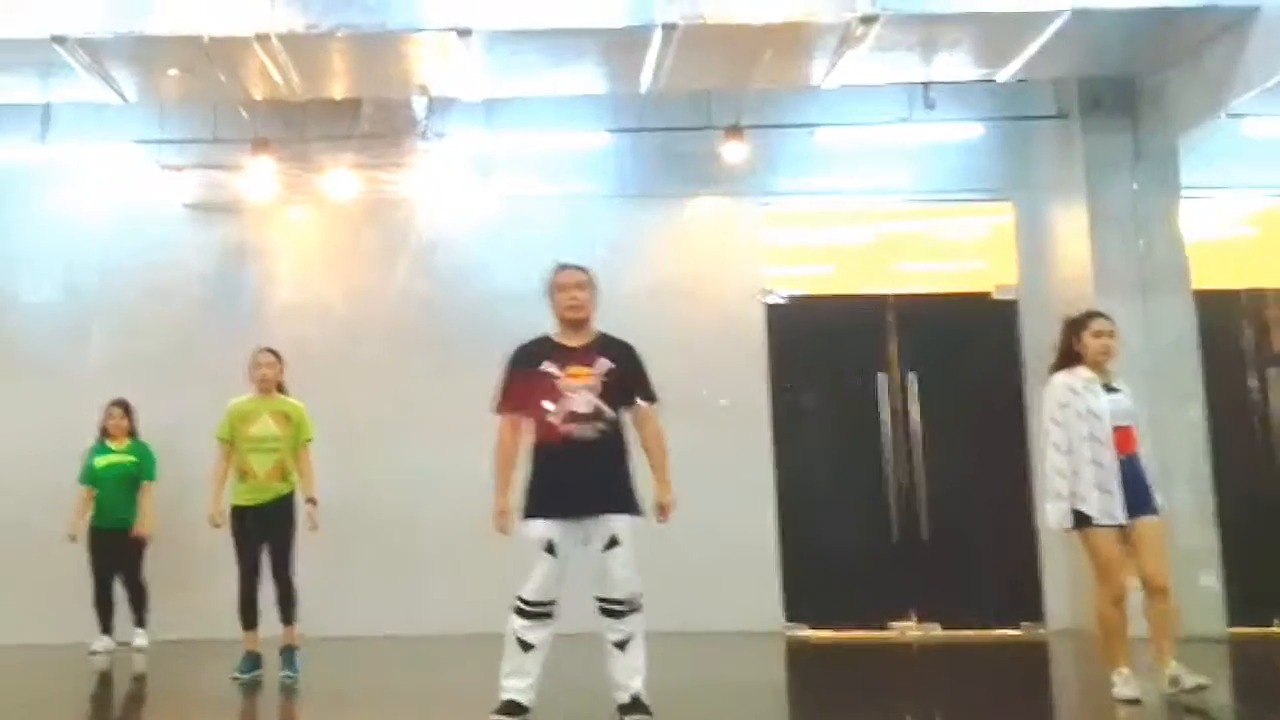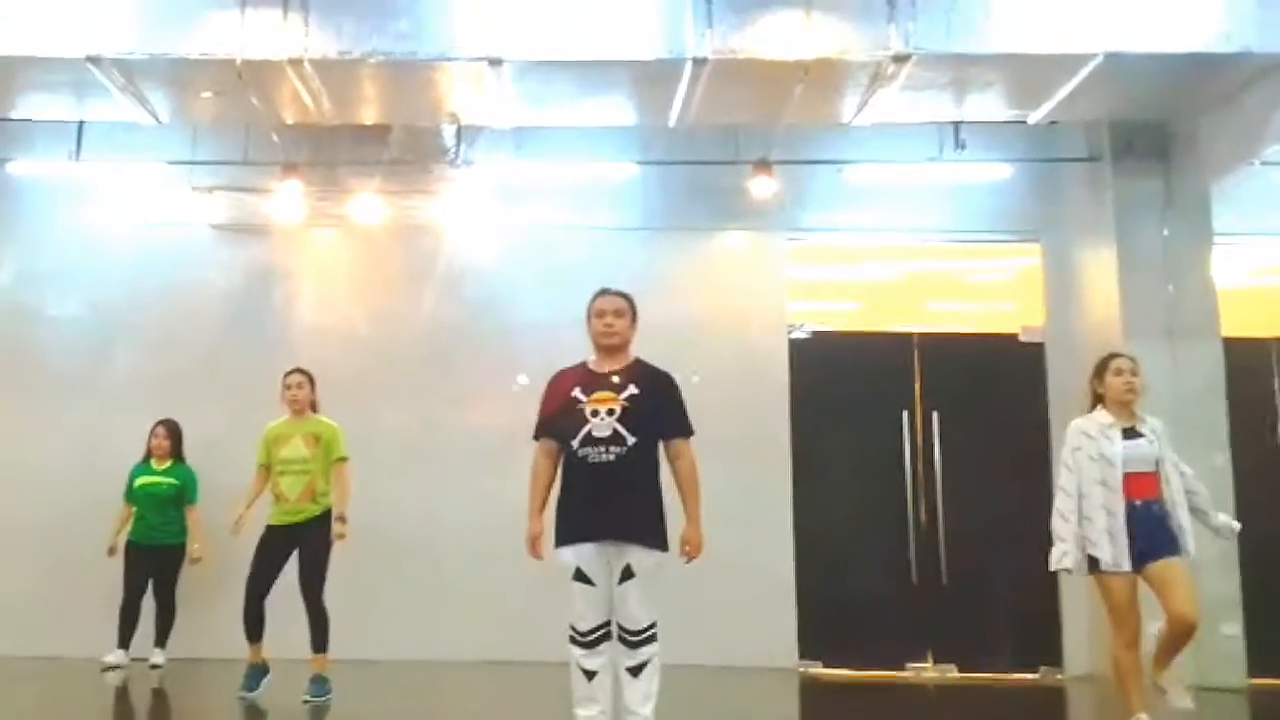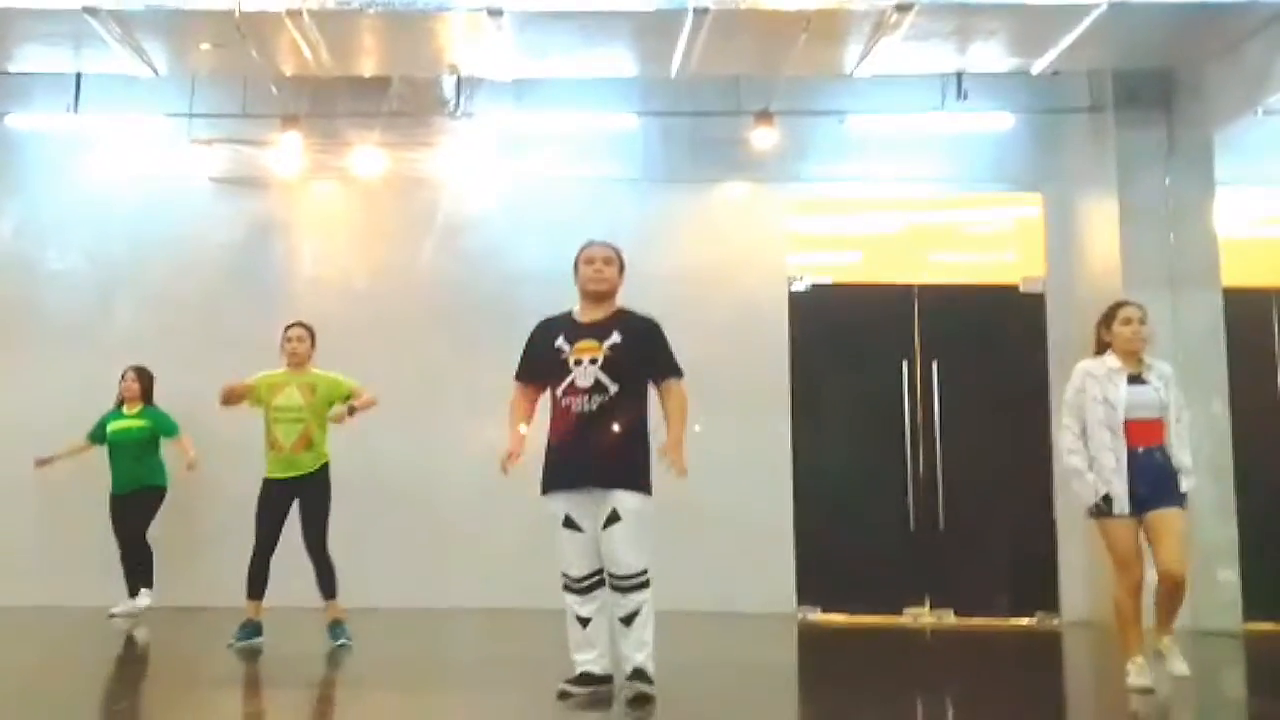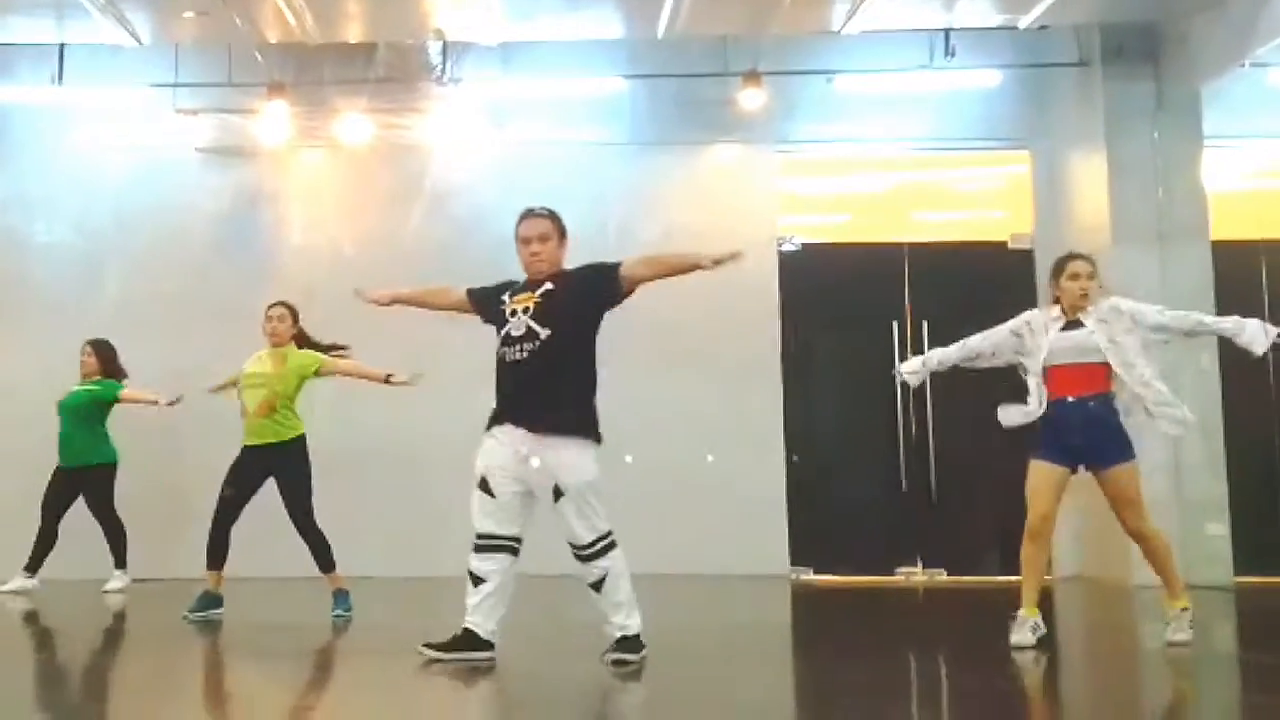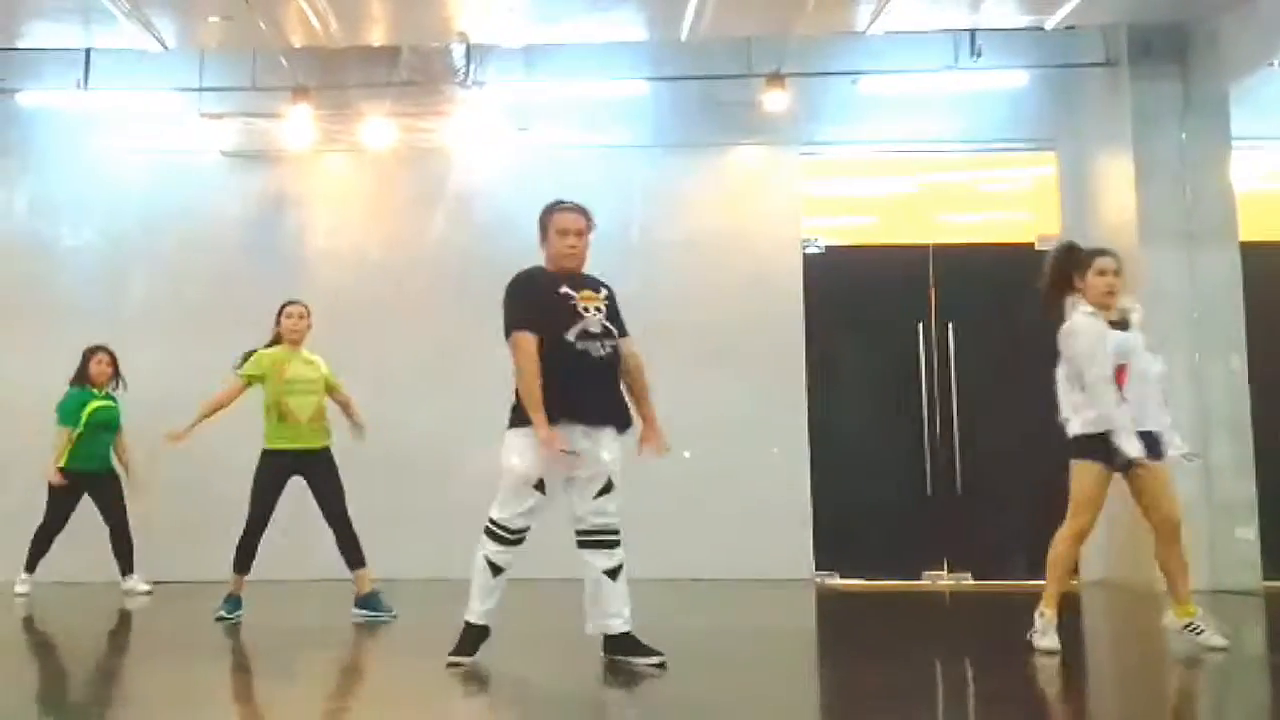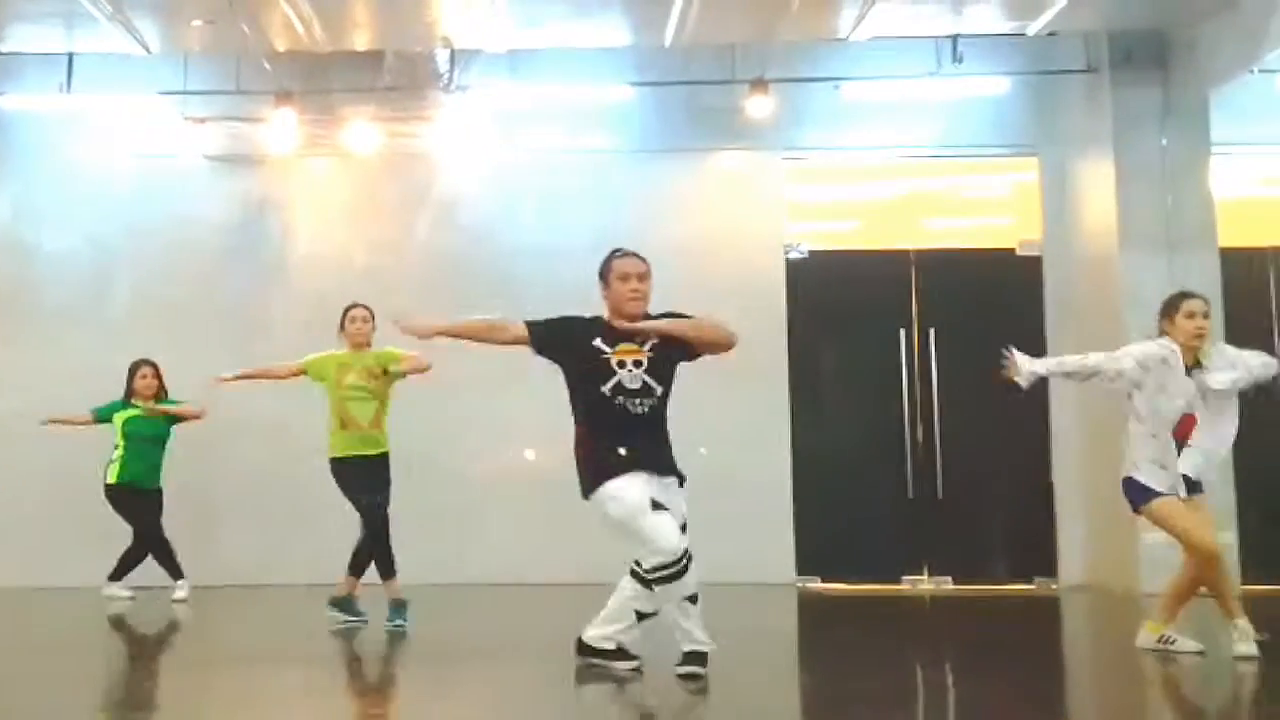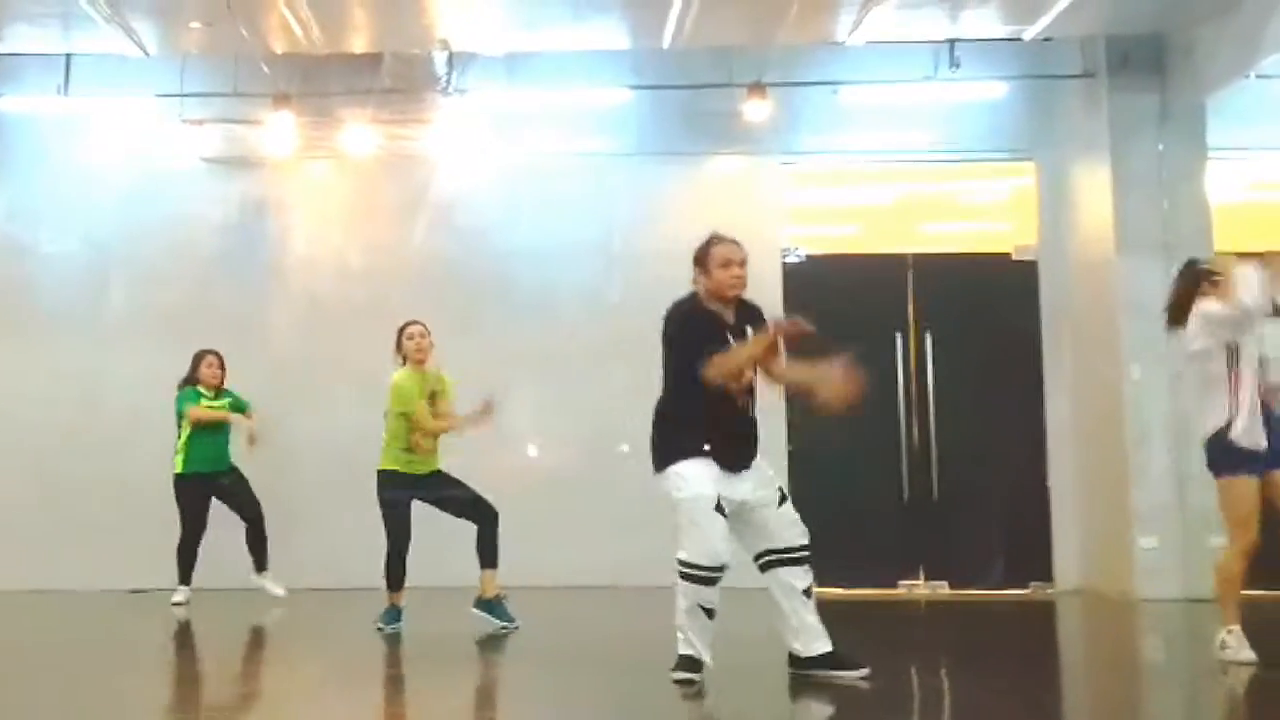
dt=0.7s
person 1, frame 1
left shoulder: (620, 354)
right shoulder: (529, 357)
left elbow: (646, 419)
right elbow: (510, 427)
left wrist: (663, 483)
right wrist: (501, 493)
left hip: (611, 497)
right hip: (549, 500)
left knee: (621, 595)
right knee: (536, 596)
person 1, frame 2
left shoulder: (656, 382)
right shoulder: (563, 383)
left elbow: (680, 453)
right elbow: (546, 453)
left wrist: (693, 520)
right wrist: (534, 516)
left hip: (638, 525)
right hip: (578, 527)
left knee: (636, 625)
right knee: (587, 626)
person 1, frame 3
left shoulder: (641, 330)
right shoulder: (548, 332)
left elbow: (671, 387)
right elbow: (525, 390)
left wrist: (675, 438)
right wrist: (516, 437)
left hip: (624, 472)
right hip: (567, 472)
left knee: (628, 571)
right knee: (579, 576)
left ankle: (639, 668)
right ankle: (592, 668)
person 1, frame 4
left shoulder: (586, 282)
right shoulder: (506, 294)
left elbow: (637, 270)
right elbow: (455, 298)
left wrist: (698, 261)
right wrist: (396, 296)
left hip: (567, 434)
right hip: (509, 432)
left knee: (588, 536)
right knee: (491, 531)
left ankle: (627, 632)
right ankle: (478, 634)
person 1, frame 5
left shoulder: (601, 291)
right shoulder: (527, 285)
left elbow: (626, 355)
right elbow: (524, 350)
left wrist: (649, 418)
right wrist: (541, 424)
left hip: (599, 428)
right hip: (537, 428)
left knee: (601, 532)
right knee: (508, 523)
left ankle: (616, 634)
right ankle: (476, 624)
person 1, frame 6
left shoulder: (665, 331)
right shoulder: (575, 333)
left elbow: (725, 339)
right elbow: (504, 330)
left wrist: (667, 326)
right wrist: (436, 329)
left hip: (660, 468)
right hip: (609, 469)
left knee: (652, 565)
right knee: (667, 550)
left ankle: (601, 642)
right ankle: (692, 646)
person 1, frame 7
left shoulder: (749, 315)
right shoulder: (686, 317)
left elbow: (778, 369)
right elbow: (720, 374)
left wrist: (822, 379)
right wrist: (773, 339)
left hip: (740, 455)
right hip: (689, 454)
left knee: (789, 543)
right knee: (706, 552)
left ankle: (810, 650)
right ankle: (691, 652)
person 2, frame 1
left shoulder: (1120, 387)
right shoulder: (1063, 385)
right elbow: (1058, 446)
left wrist: (1148, 486)
right wrist: (1060, 502)
left hip: (1134, 482)
right hip: (1094, 491)
left knee: (1158, 580)
right knee: (1112, 588)
left ankle: (1169, 668)
right ankle: (1121, 672)
person 2, frame 2
left shoulder: (1153, 428)
right shoulder: (1083, 430)
left elbow: (1180, 476)
right elbow: (1070, 490)
left wrist: (1214, 518)
right wrist: (1065, 544)
left hip: (1157, 526)
right hip: (1111, 533)
left knee: (1186, 615)
right knee: (1127, 632)
left ankle: (1161, 669)
person 2, frame 3
left shoulder: (1163, 373)
right shoulder: (1088, 373)
left elbow: (1178, 427)
right elbow: (1070, 432)
left wrist: (1184, 471)
right wrist: (1087, 481)
left hip: (1160, 473)
right hip: (1115, 478)
left knee: (1174, 569)
right knee: (1129, 577)
left ankle: (1165, 636)
right ankle: (1135, 660)
person 2, frame 4
left shoulder: (1115, 312)
right shoulder: (1033, 324)
left elbow: (1172, 320)
right elbow: (981, 343)
left wrist: (1241, 328)
right wrist: (924, 362)
left hip: (1104, 426)
right hip: (1057, 428)
left knee: (1137, 526)
right knee: (1037, 524)
left ankle: (1179, 604)
right ankle: (1028, 615)
person 2, frame 5
left shoulder: (1128, 316)
right shoulder: (1077, 324)
right elbow: (1095, 385)
right wrist: (1126, 439)
left hip: (1136, 429)
right hip: (1094, 430)
left knee: (1169, 522)
right knee: (1078, 524)
left ankle: (1184, 613)
right ankle: (1046, 615)
person 2, frame 6
left shoulder: (1218, 356)
right shoulder: (1152, 355)
right elbow: (1097, 363)
left wrist: (1228, 379)
right wrist: (1032, 367)
left hip: (1187, 476)
right hip: (1147, 477)
left knee: (1200, 561)
right knee: (1209, 549)
left ankle: (1158, 628)
right ankle: (1240, 625)
person 2, frame 7
left shoulder: (1234, 321)
right shoulder: (1209, 316)
right wrist: (1246, 272)
right hip: (1232, 437)
right knee: (1244, 541)
right ankle: (1230, 631)
person 3, frame 1
left shoulder: (294, 410)
right shoulder: (236, 409)
left elbow: (303, 460)
right elbow: (224, 457)
left wrist: (310, 499)
right wrist: (215, 500)
left hip: (281, 501)
right hip: (244, 504)
left knee: (282, 574)
right knee: (248, 578)
left ankle: (289, 647)
right ankle: (251, 653)
person 3, frame 2
left shoulder: (327, 430)
right shoulder: (272, 432)
left elbow: (341, 478)
right elbow: (262, 476)
left wrist: (341, 517)
right wrist: (245, 507)
left hip: (315, 522)
right hip: (279, 523)
left knee: (312, 597)
right knee: (254, 590)
left ankle: (320, 677)
right ankle: (257, 664)
person 3, frame 3
left shoulder: (325, 382)
right shoulder: (264, 381)
left elbow: (369, 396)
right elbow: (227, 399)
left wrist: (350, 408)
right wrist: (232, 391)
left hip: (313, 474)
right hip: (276, 476)
left knee: (316, 547)
right knee: (262, 547)
left ankle: (336, 622)
right ankle: (252, 622)
person 3, frame 4
left shoulder: (301, 358)
right shoulder: (257, 359)
left elbow: (339, 365)
left wrist: (388, 378)
right wrist: (225, 385)
left hip: (286, 447)
right hip: (253, 449)
left knee: (303, 522)
right knee: (222, 518)
left ankle: (339, 591)
right ankle: (212, 594)
person 3, frame 5
left shoulder: (317, 364)
right shoulder: (264, 358)
left elbow: (340, 396)
right elbow: (231, 393)
left wrist: (355, 419)
right wrist: (191, 425)
left hip: (317, 452)
right hip: (276, 453)
left knee: (340, 520)
right knee: (256, 524)
left ankle: (366, 595)
right ankle: (234, 596)
person 3, frame 6
left shoulder: (386, 358)
right shoulder: (328, 361)
left elbow: (422, 364)
right elbow: (283, 369)
left wrist: (397, 369)
right wrist: (238, 374)
left hip: (377, 455)
right hip: (344, 457)
left knee: (374, 527)
right knee: (376, 522)
left ankle: (344, 596)
right ankle: (395, 599)
person 3, frame 7
left shoulder: (436, 379)
right shoulder: (402, 382)
left elbow: (450, 418)
right elbow: (430, 427)
right wrist: (470, 417)
left hip: (429, 473)
right hip: (395, 474)
left knee: (487, 514)
right knee: (398, 543)
left ankle: (489, 597)
right ankle: (393, 606)
person 4, frame 1
left shoulder: (140, 450)
right shoulder: (96, 452)
left elbow: (146, 488)
right elbow: (87, 490)
left wrist: (144, 521)
right wrist: (75, 522)
left hip: (131, 526)
right hip: (101, 527)
left knee: (132, 576)
right knee: (101, 580)
left ankle: (140, 629)
right ankle: (105, 636)
person 4, frame 2
left shoulder: (184, 473)
right shoulder: (138, 470)
left elbow: (190, 510)
right elbow: (128, 507)
left wrist: (195, 544)
right wrist: (114, 538)
left hip: (170, 546)
right hip: (138, 542)
left knee: (164, 597)
right knee: (131, 595)
left ankle: (159, 650)
right ankle: (121, 651)
person 4, frame 3
left shoulder: (154, 415)
right shoulder: (111, 417)
left elbow: (178, 435)
right elbow: (87, 443)
left wrist: (190, 452)
right wrist: (55, 457)
left hip: (150, 486)
right hip: (120, 490)
left knee: (135, 533)
right knee: (124, 543)
left ankle: (146, 589)
right ankle: (132, 599)
person 4, frame 4
left shoulder: (108, 386)
right shoulder: (80, 388)
left elbow: (129, 394)
left wrist: (158, 400)
left hip: (98, 461)
right hip: (69, 465)
left knee: (105, 515)
right knee: (49, 515)
left ankle: (120, 573)
right ankle: (28, 576)
person 4, frame 5
left shoulder: (111, 400)
right shoulder: (76, 395)
left elbow: (117, 437)
right elbow: (63, 433)
left wrist: (128, 468)
right wrist: (53, 468)
left hip: (103, 471)
right hip: (69, 472)
left knee: (119, 521)
right knee: (52, 523)
left ankle: (129, 578)
right ankle: (27, 575)
person 4, frame 6
left shoulder: (166, 408)
right shoulder: (119, 408)
left elbow: (199, 412)
right elbow: (86, 418)
left wrist: (164, 409)
right wrist: (54, 419)
left hip: (151, 487)
right hip: (120, 484)
left knee: (143, 541)
right knee: (152, 531)
left ankle: (112, 583)
right ankle: (180, 581)
person 4, frame 7
left shoulder: (228, 397)
right shoulder: (187, 394)
left elbow: (251, 417)
right elbow: (194, 414)
left wrist: (249, 427)
right wrist: (230, 416)
left hip: (223, 470)
right hip: (190, 474)
left knee: (254, 514)
right knee: (192, 531)
left ankle: (262, 575)
right ankle: (183, 587)
